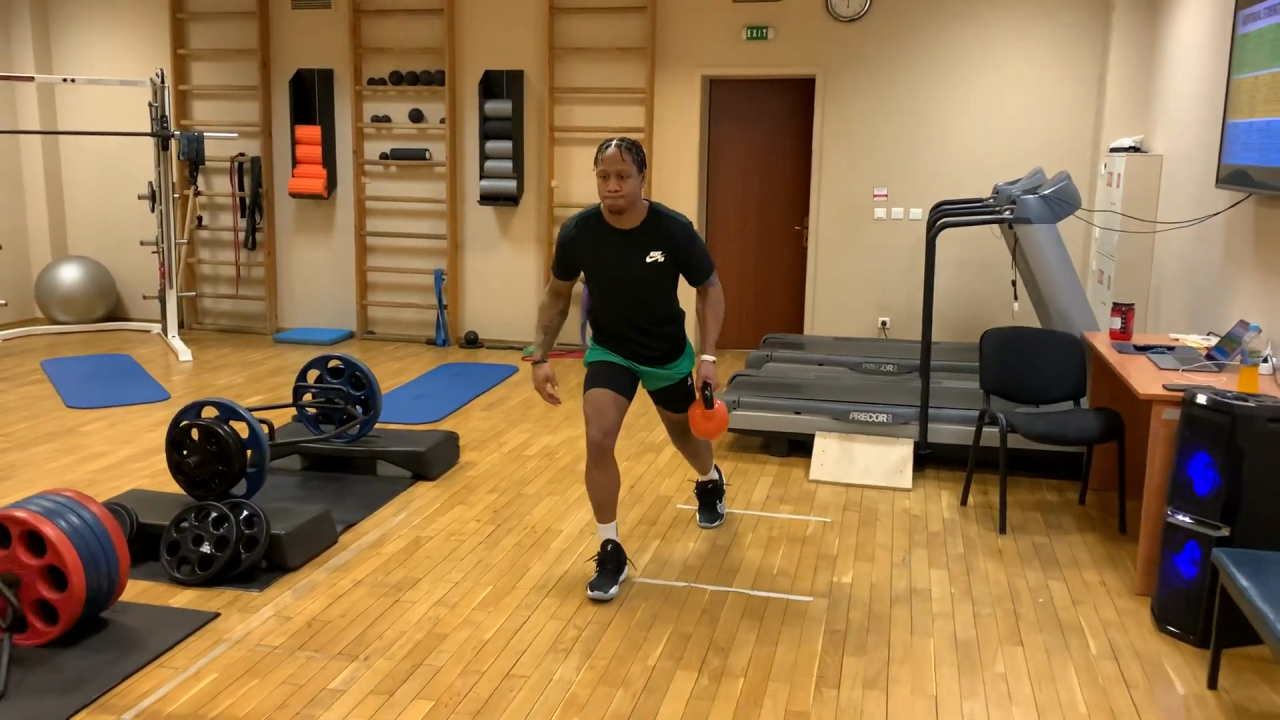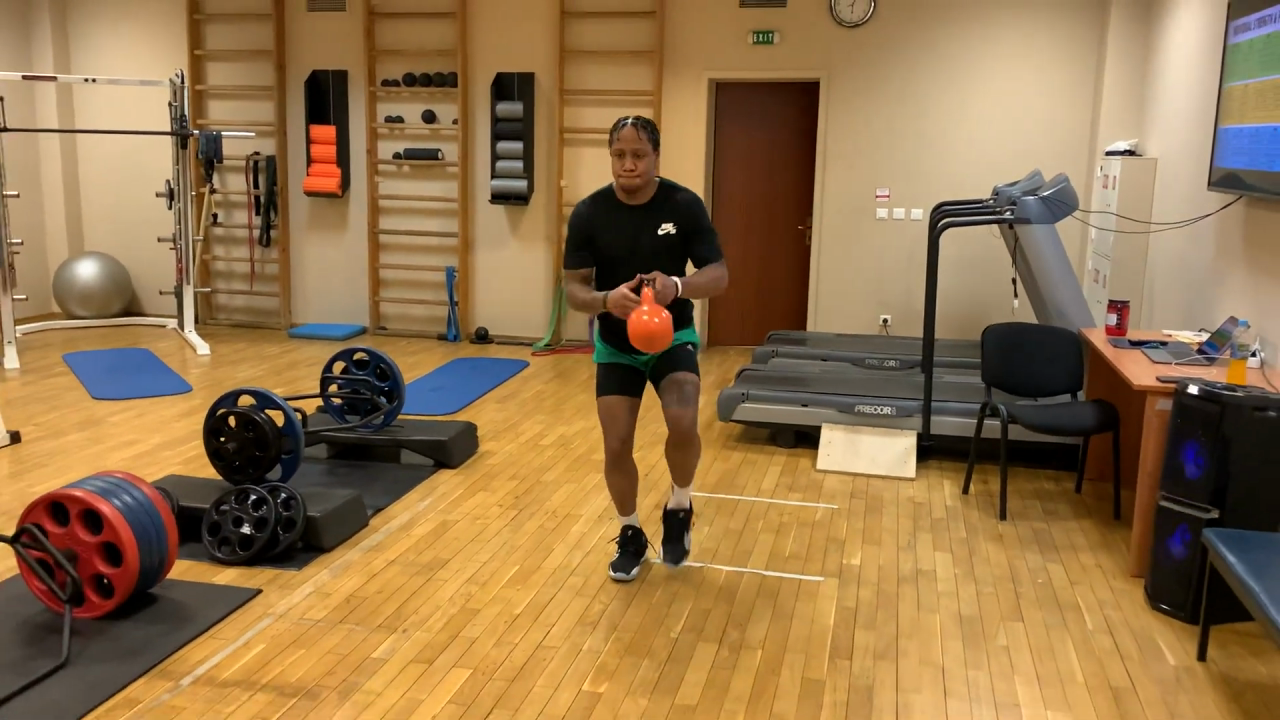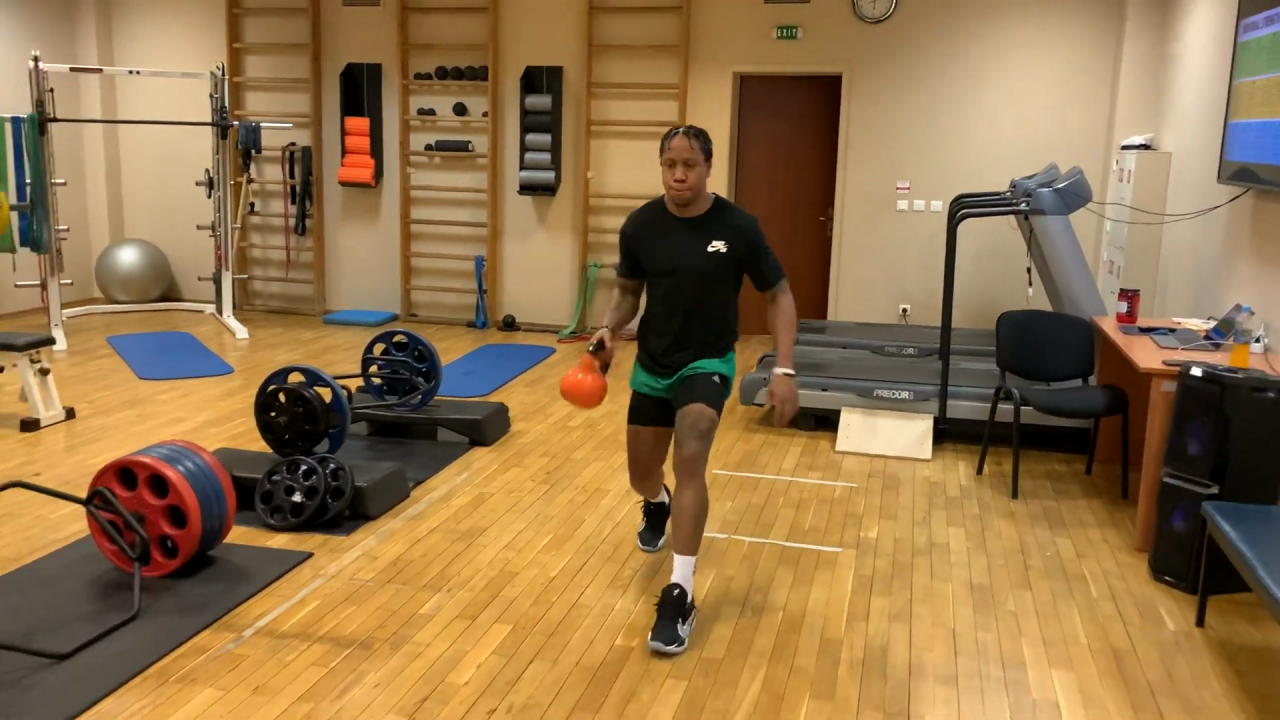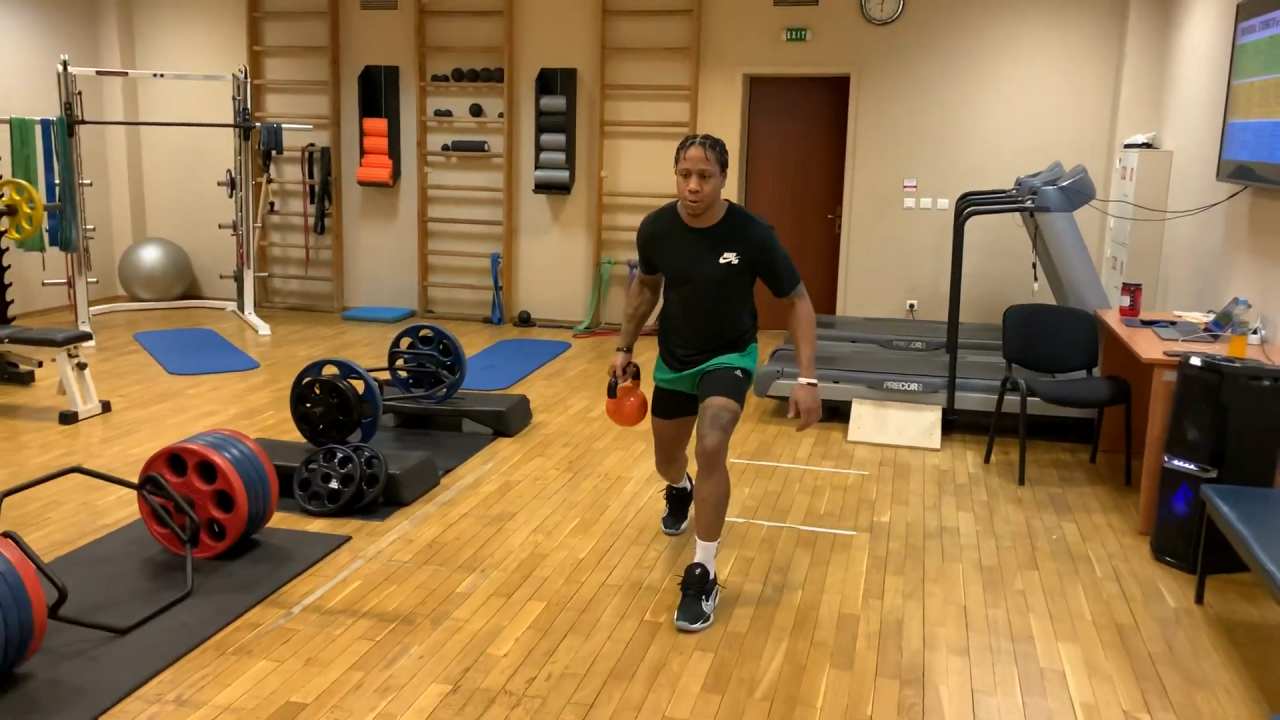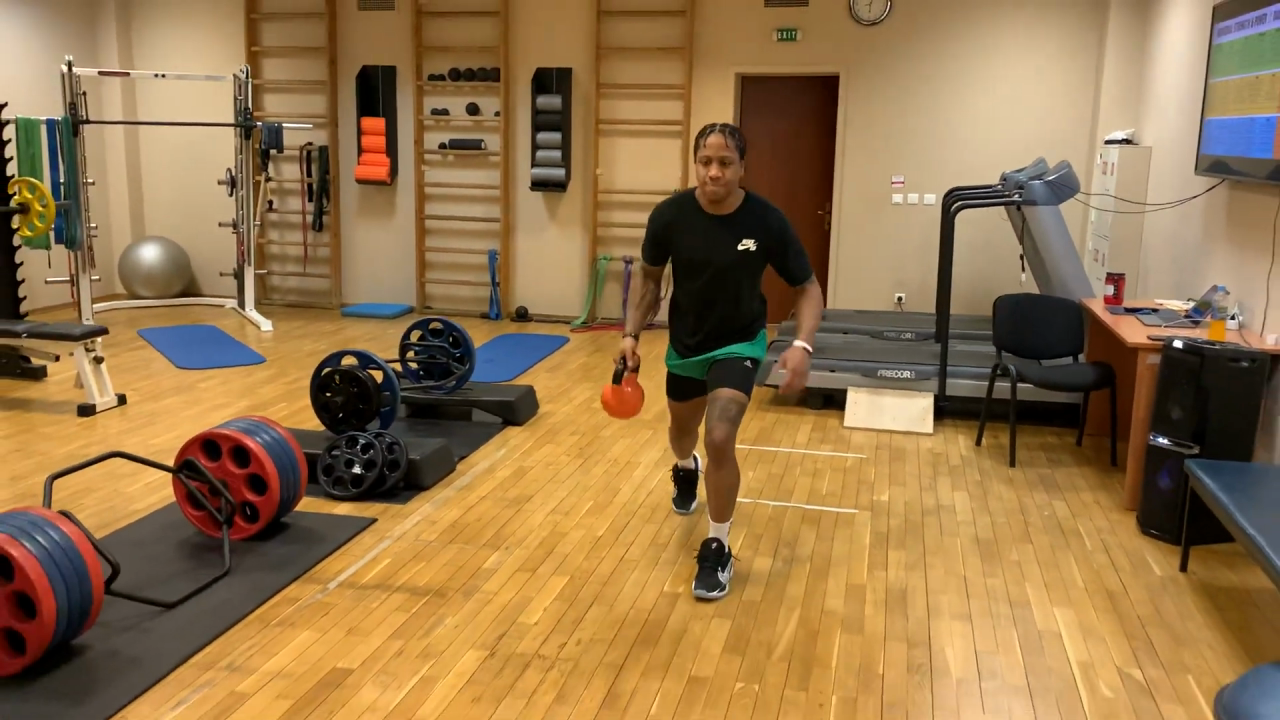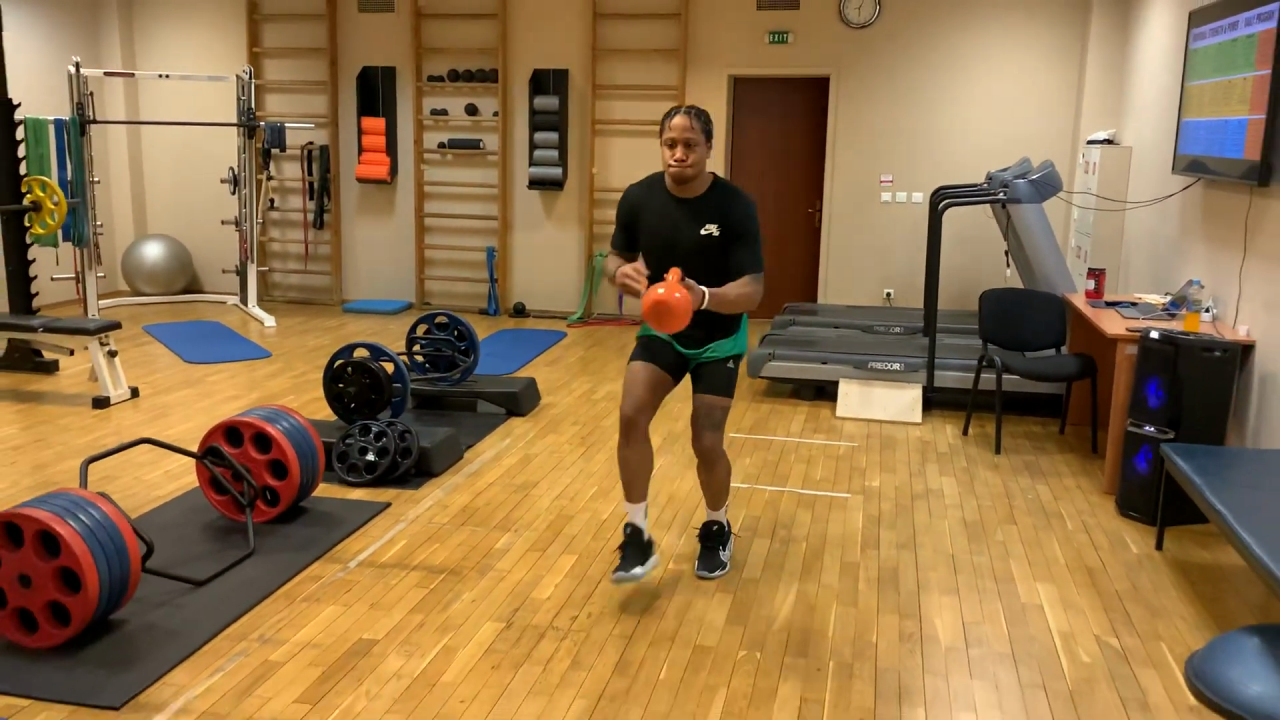
dt=0.4s
person 1, frame 1
left shoulder: (674, 229)
right shoulder: (577, 232)
left elbow: (710, 287)
right elbow: (558, 294)
left wrist: (707, 355)
right wrist: (541, 355)
left hip: (669, 353)
right hip: (609, 349)
left knee: (688, 438)
right knee: (598, 442)
left ankle: (710, 481)
right ankle: (610, 551)
person 1, frame 2
left shoulder: (684, 205)
right shoulder: (588, 213)
left elbow: (718, 275)
right elbow: (573, 288)
left wrist: (677, 285)
right wrist: (606, 299)
left hip: (672, 334)
right hip: (616, 343)
left knee: (683, 427)
right knee: (616, 446)
left ankle: (679, 507)
right ankle: (629, 533)
person 1, frame 3
left shoulder: (738, 227)
right shoulder: (640, 225)
left elbow: (778, 294)
left wrist: (784, 368)
right wrist: (607, 330)
left hip: (708, 362)
right hip: (652, 364)
left knee: (690, 459)
right knee: (640, 474)
left ankle: (679, 594)
right ankle: (657, 506)
person 1, frame 4
left shoulder: (752, 234)
right shoulder: (655, 229)
left elbow: (797, 301)
left wrist: (807, 379)
right wrist: (625, 347)
left hip: (729, 356)
right hip: (673, 358)
left knee: (711, 449)
right knee: (666, 460)
left ankle: (702, 573)
right ankle: (680, 491)
person 1, frame 5
left shoulder: (768, 222)
right shoulder: (668, 215)
left elbow: (809, 287)
right elbow: (649, 275)
left wrist: (802, 345)
right wrist: (633, 330)
left hip: (737, 345)
right hip: (684, 345)
left knee: (719, 441)
right knee: (682, 439)
left ankle: (717, 549)
right ankle: (686, 469)
person 1, frame 6
left shoulder: (734, 205)
right shoulder: (638, 199)
left elbow: (752, 288)
right elbow: (619, 258)
left wrist: (705, 295)
right wrist: (624, 273)
left hip: (719, 336)
right hip: (662, 329)
left knee: (706, 443)
right knee: (631, 417)
left ankle: (716, 529)
right ankle: (637, 536)
